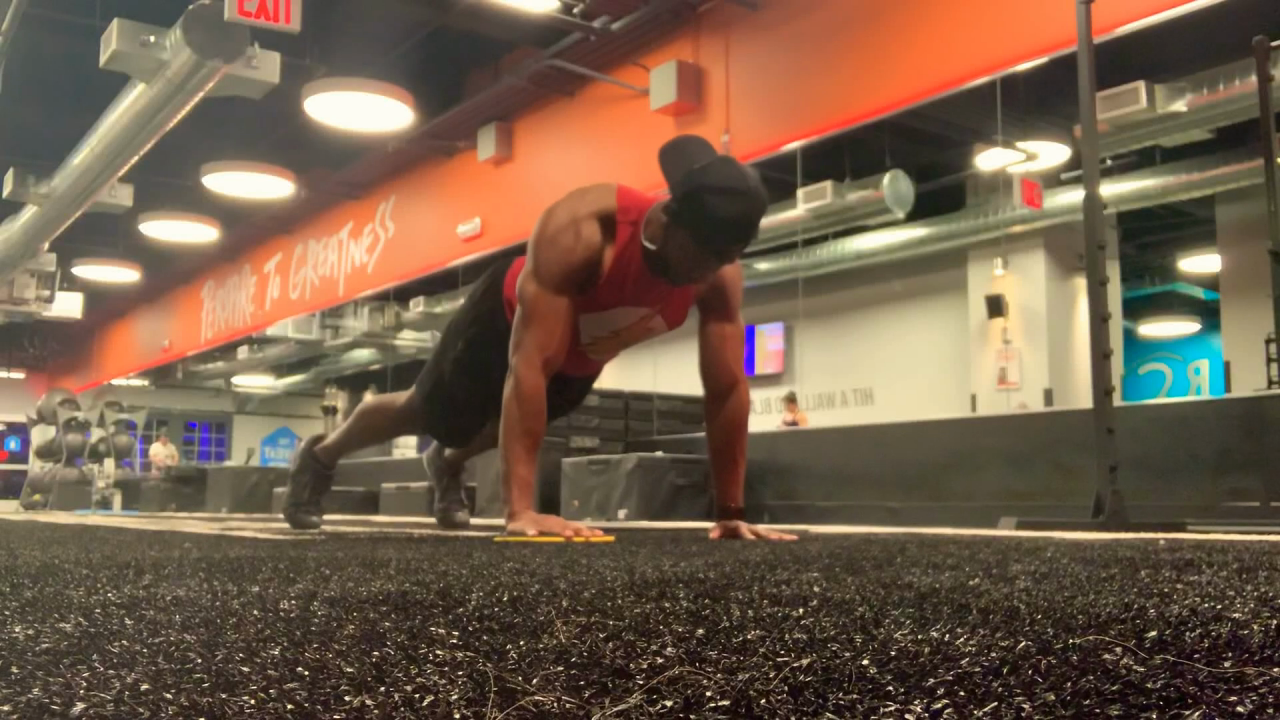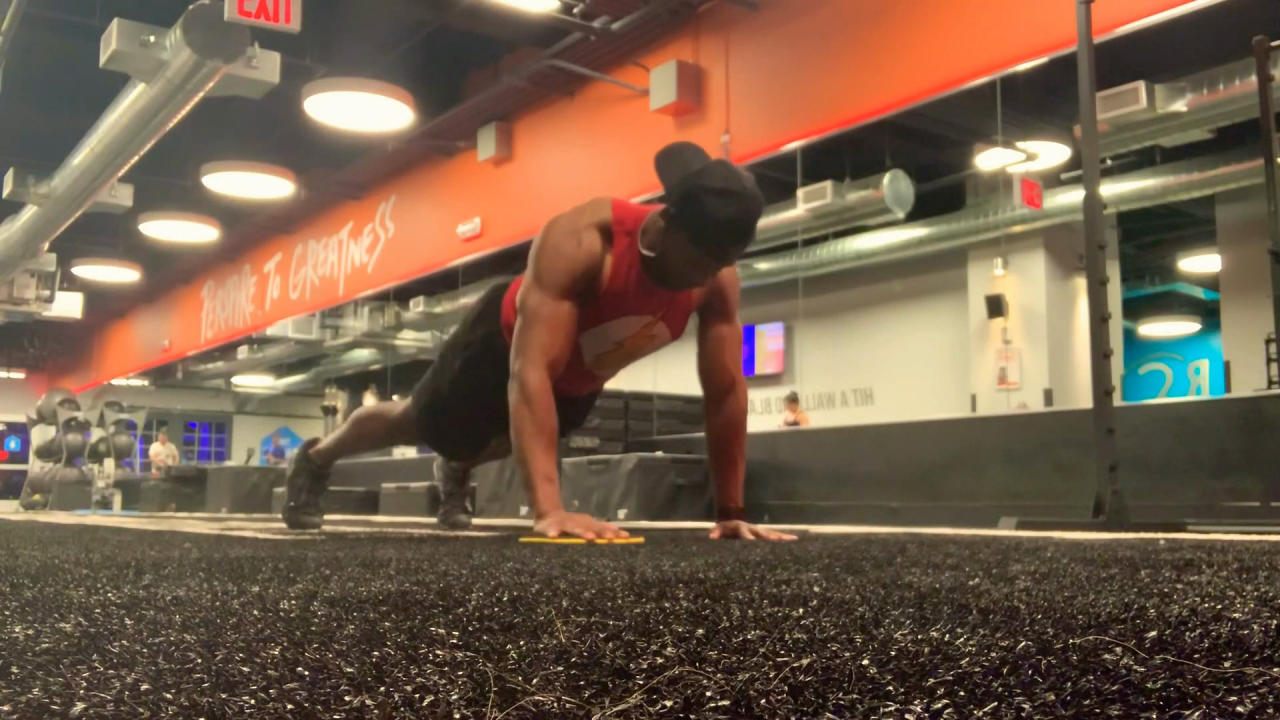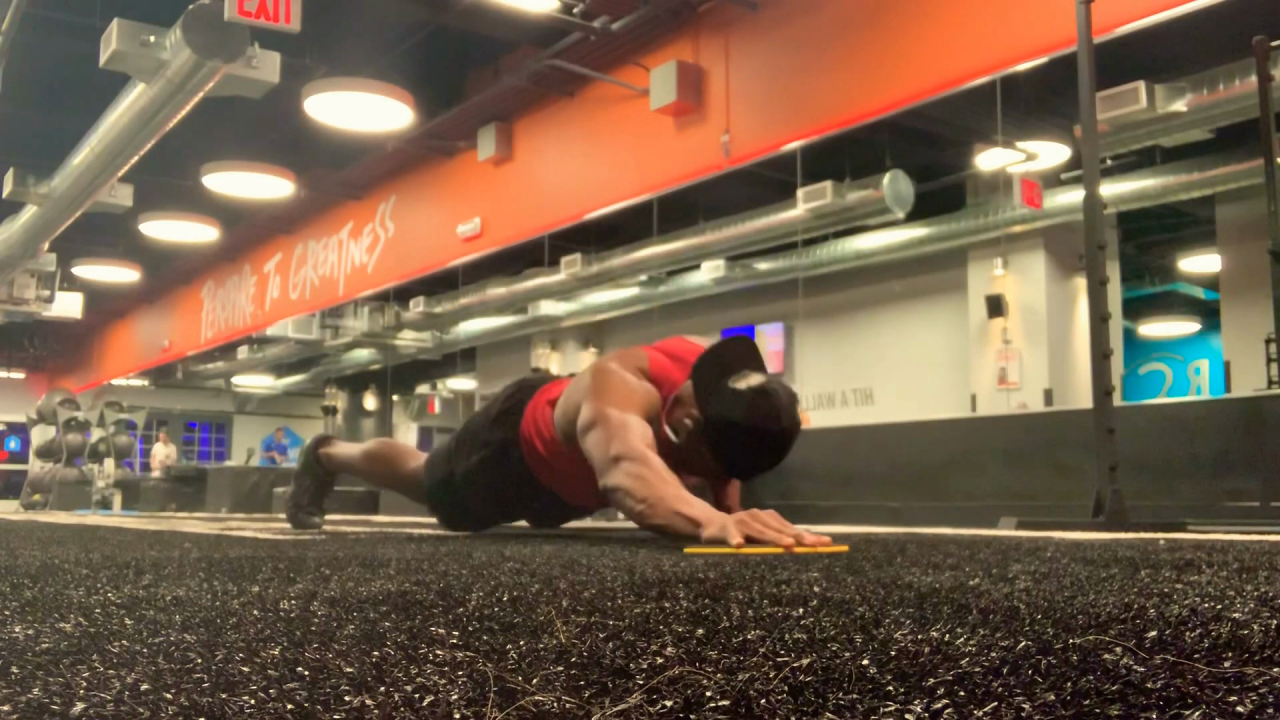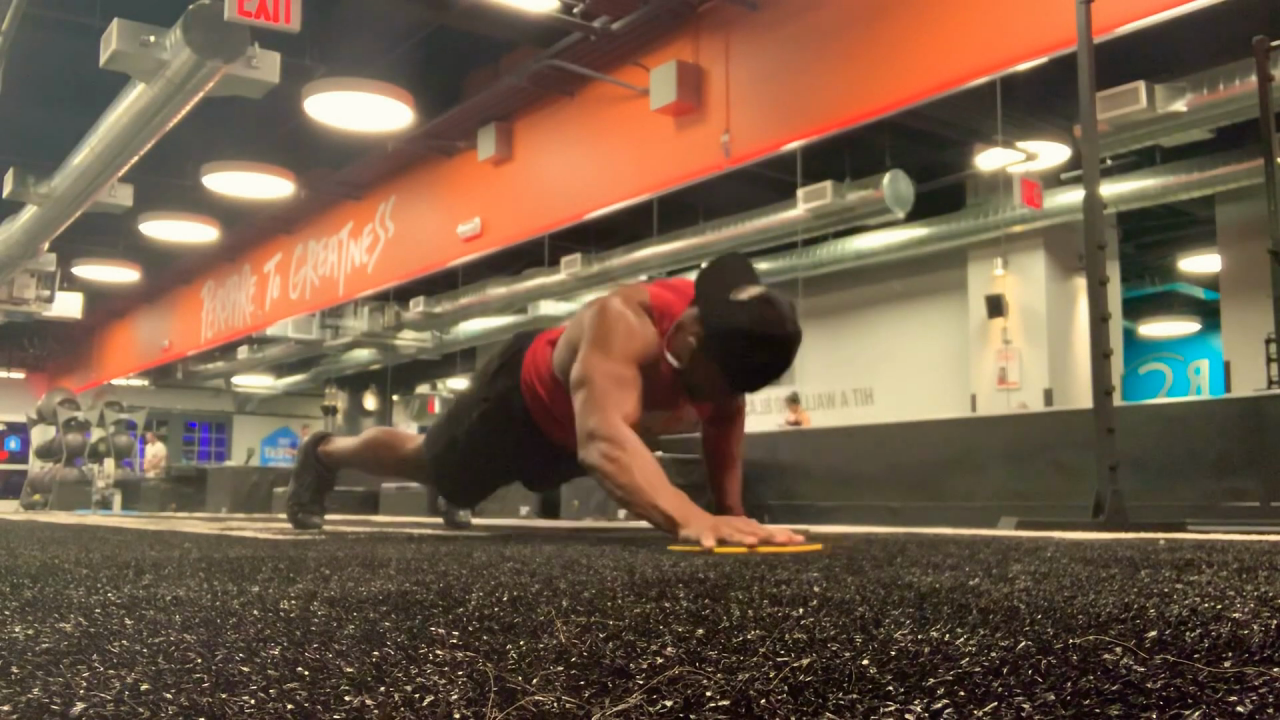
dt=1s
person 1, frame 1
left shoulder: (719, 273)
right shoulder: (579, 229)
left elbow: (727, 388)
right elbow: (528, 368)
left wrist: (730, 513)
right wrist: (520, 509)
left hip: (583, 360)
right hip: (506, 322)
left knee: (509, 425)
right knee: (421, 413)
left ankle: (448, 464)
right ankle: (320, 458)
person 1, frame 2
left shoulder: (716, 279)
right shoulder: (579, 242)
left elbow: (726, 390)
right elbow: (529, 375)
left wrist: (730, 511)
right wrist: (548, 509)
left hip: (582, 380)
right hip: (503, 345)
left knee: (514, 440)
right knee: (414, 426)
left ankle: (455, 473)
right ankle: (316, 459)
person 1, frame 3
left shoulder: (724, 385)
right shoulder: (621, 389)
right elbow: (625, 470)
left wrist: (730, 512)
right wrist: (711, 520)
right hip: (521, 444)
right knee: (423, 479)
right ankle: (327, 456)
person 1, frame 4
left shoulder: (723, 335)
right shoulder: (625, 325)
left elbow: (725, 420)
right elbow: (605, 440)
left wrist: (728, 512)
right wrist: (691, 521)
left hip: (581, 424)
right hip: (524, 401)
right knee: (425, 462)
left ankle: (458, 500)
right ankle: (325, 454)
